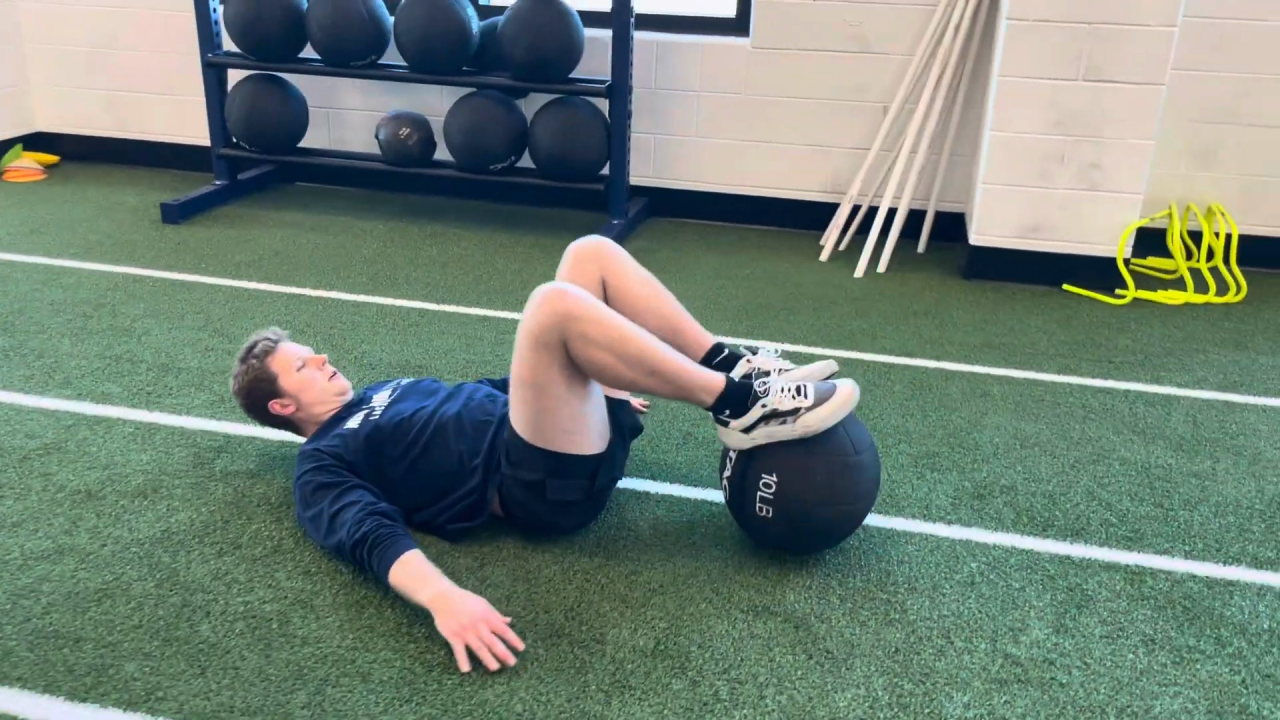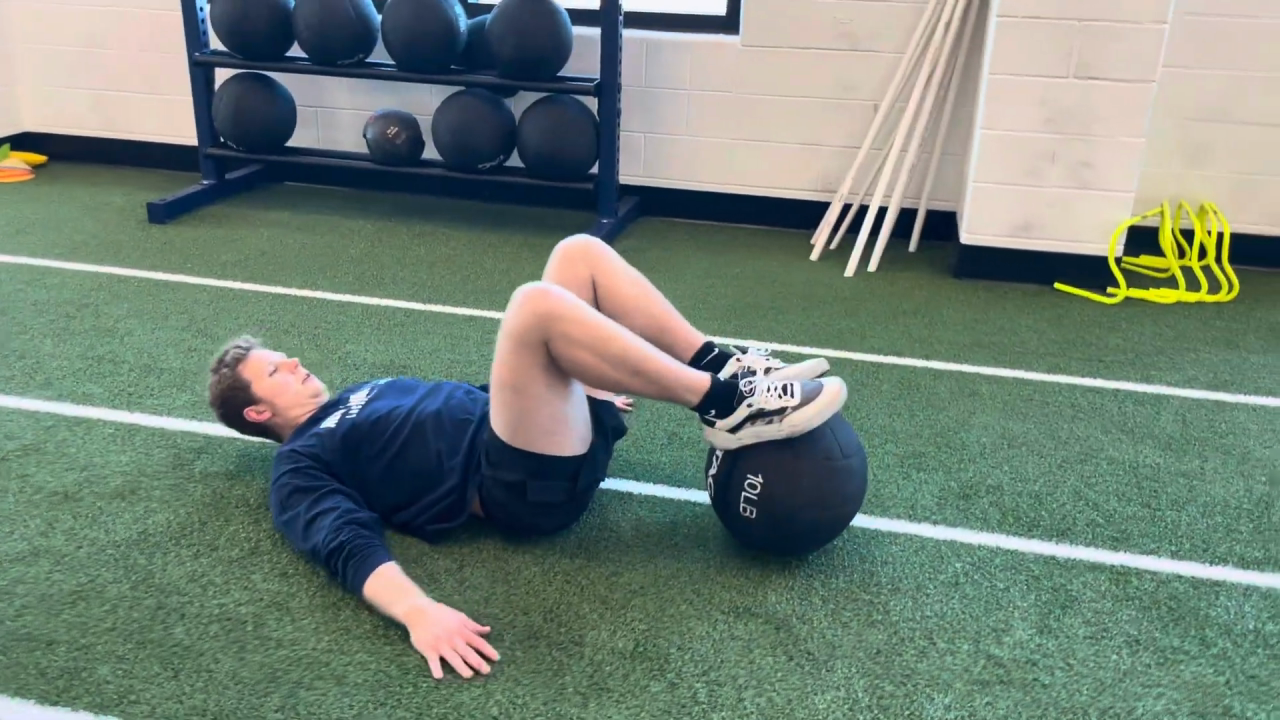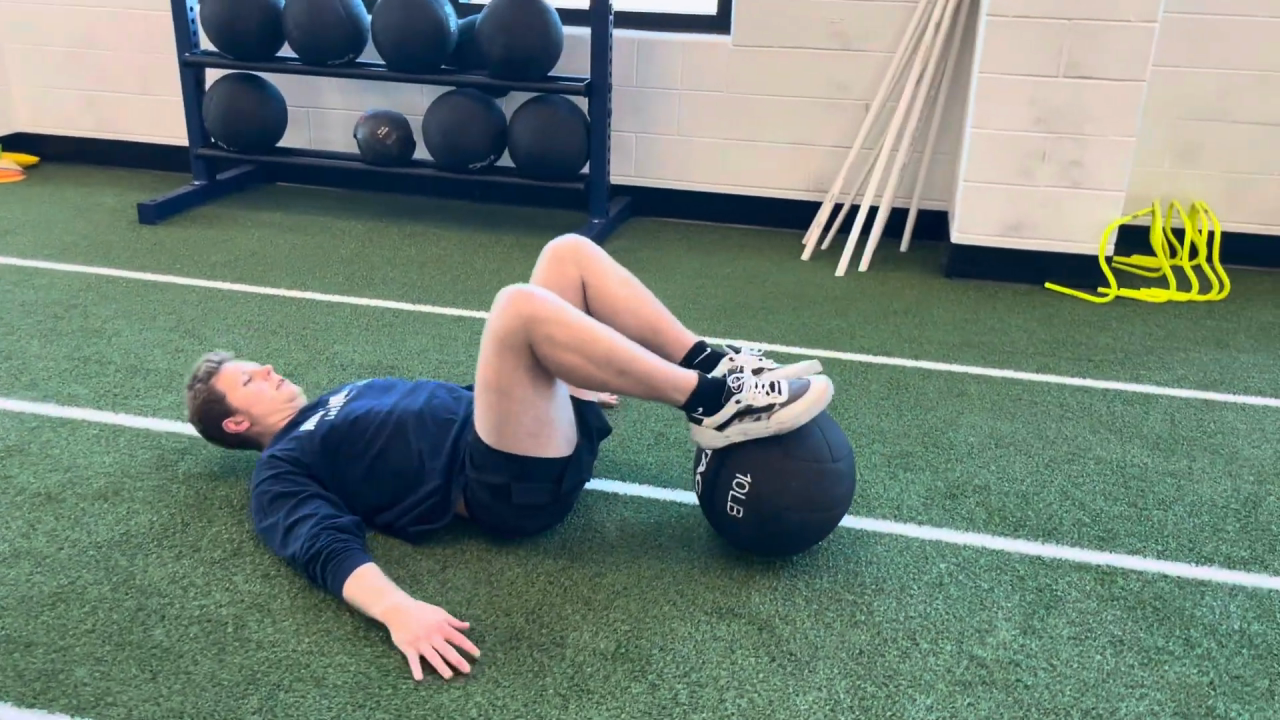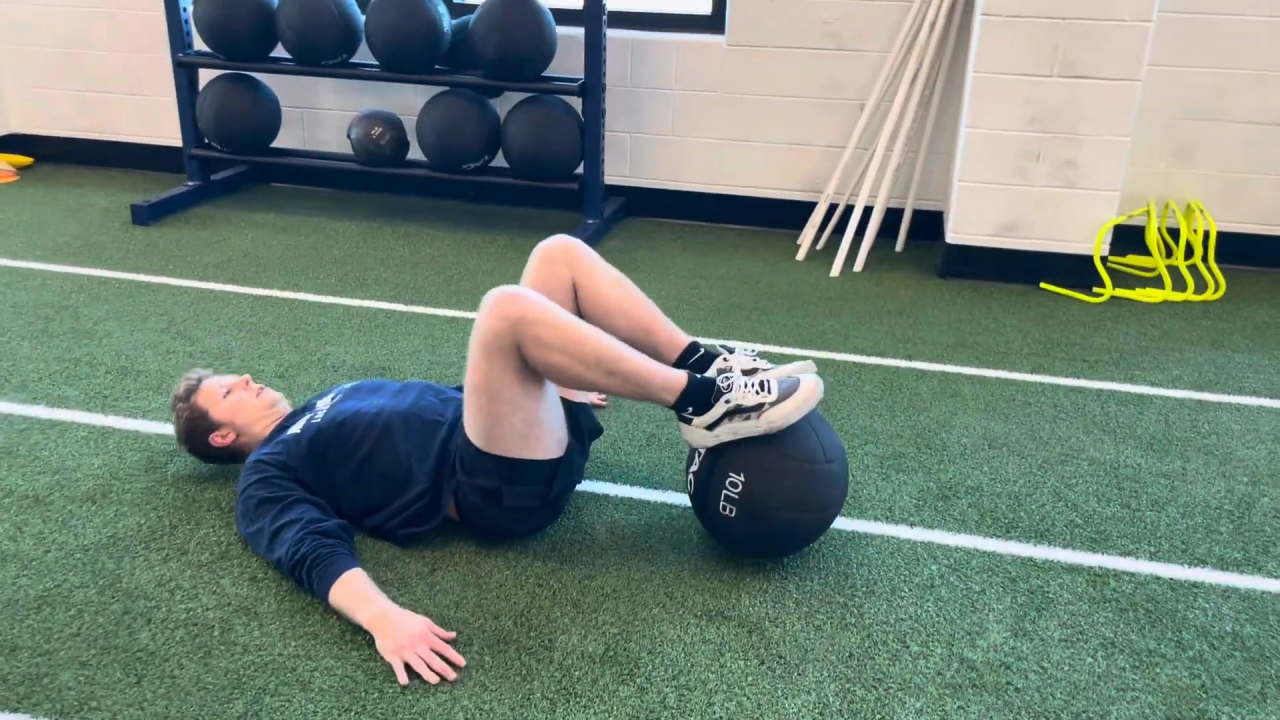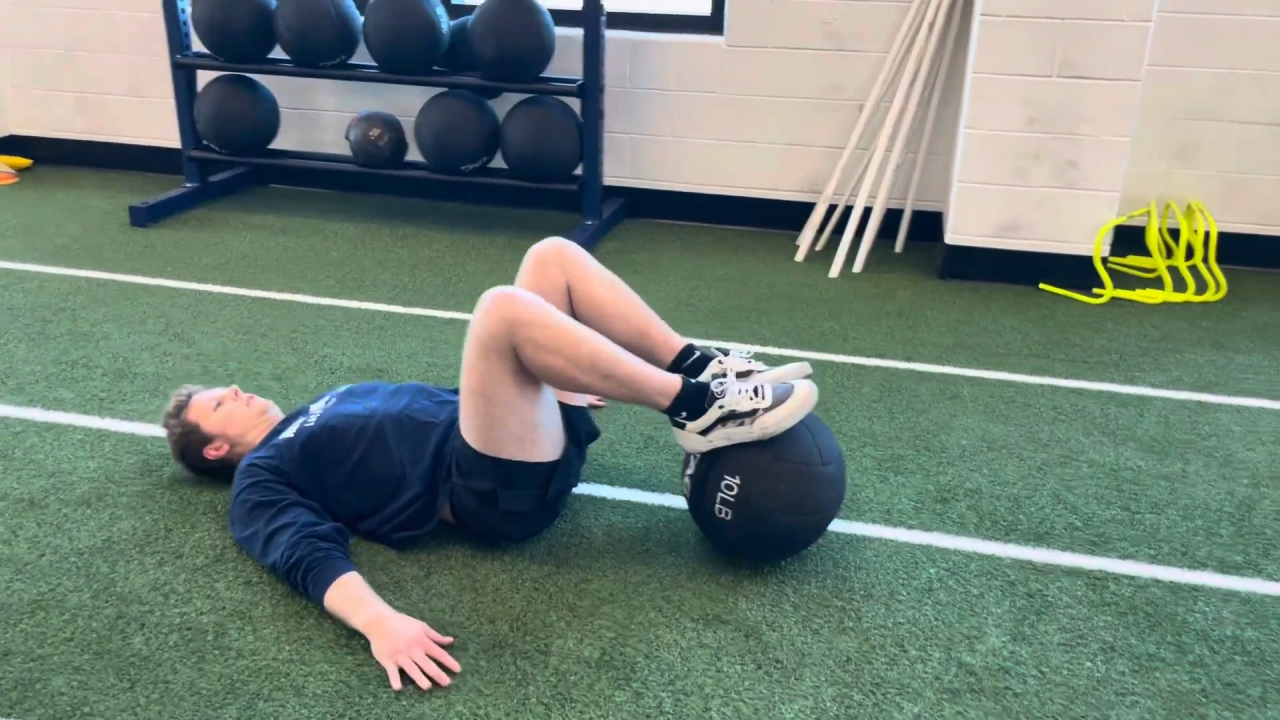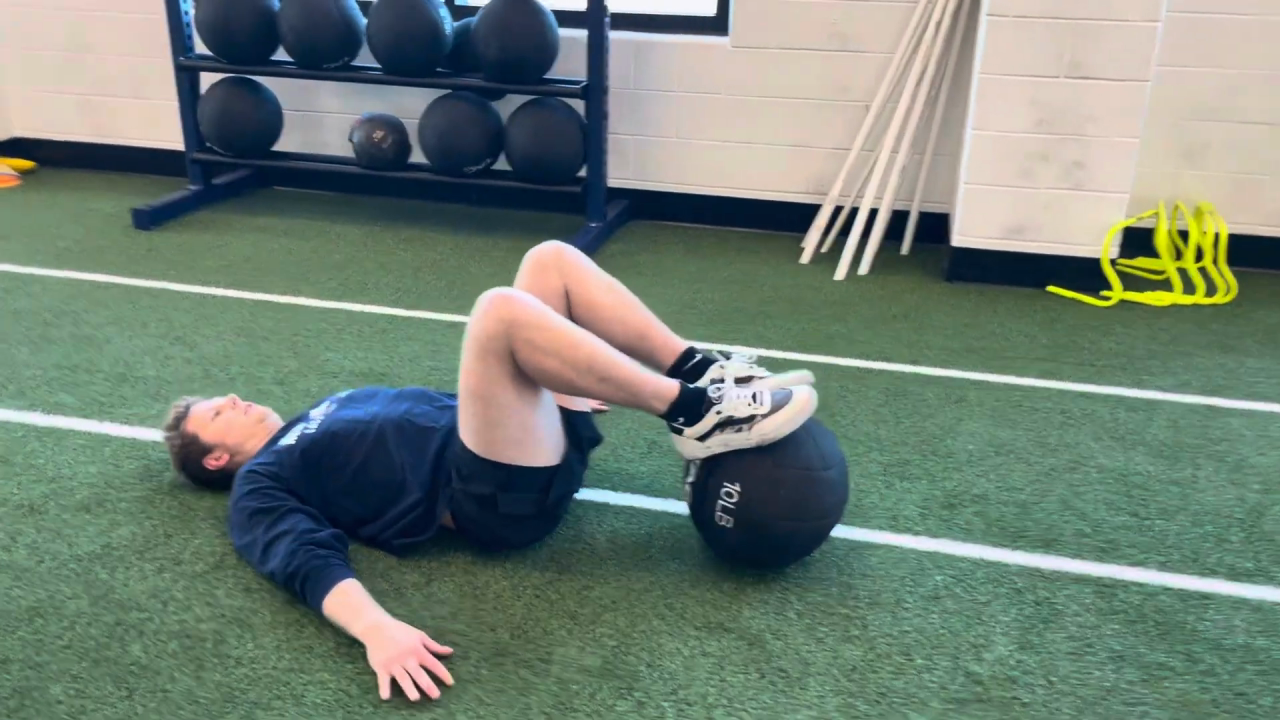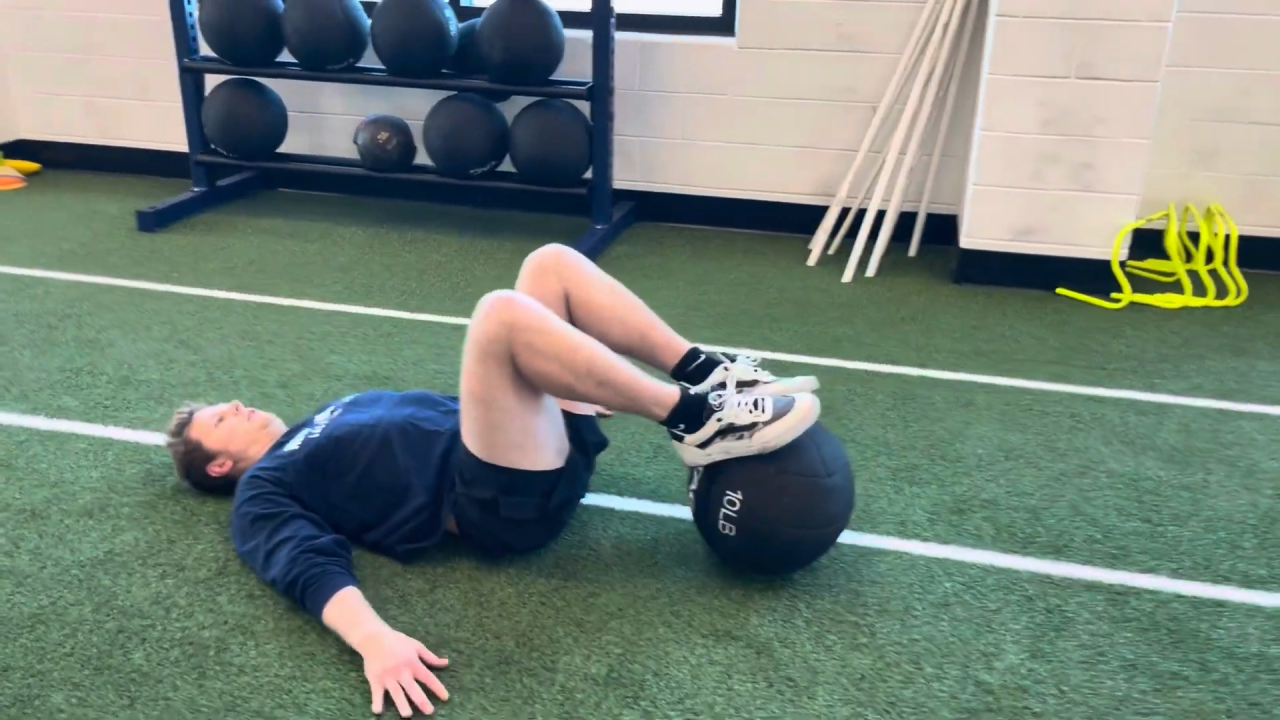
dt=0.1s
person 1, frame 1
left shoulder: (380, 395)
right elbow: (370, 535)
left wrist: (596, 391)
right wrist: (443, 597)
left hip: (585, 439)
right hip: (546, 483)
right knee: (554, 305)
person 1, frame 2
left shoulder: (361, 395)
right shoulder: (301, 469)
right elbow: (347, 545)
left wrist: (583, 389)
right wrist: (417, 611)
left hip: (568, 441)
right hip: (526, 483)
right knee: (535, 303)
right ankle: (728, 408)
person 1, frame 3
left shoulder: (342, 400)
right shoulder: (282, 472)
right elbow: (326, 549)
left wrist: (567, 389)
right wrist: (398, 610)
left hip: (551, 436)
right hip: (511, 484)
right knee: (518, 306)
right ankle: (715, 406)
person 1, frame 4
left shoulder: (329, 405)
right shoulder: (268, 476)
right elbow: (314, 553)
left wrist: (553, 389)
right wrist: (383, 618)
left hip: (543, 445)
right hip: (501, 486)
right knee: (506, 308)
right ankle: (705, 404)
person 1, frame 5
left shoulder: (322, 412)
right shoulder: (262, 480)
right elbow: (309, 557)
left wrist: (548, 391)
right wrist: (379, 622)
left hip: (539, 442)
right hip: (498, 488)
right knee: (503, 309)
right ankle: (699, 408)
person 1, frame 6
left shoulder: (325, 415)
right shoulder: (262, 488)
right elbow: (310, 563)
left wrist: (551, 396)
right wrist: (377, 629)
left hip: (544, 452)
right hip: (501, 493)
right knee: (500, 310)
left ankle: (702, 375)
right ankle: (697, 414)
person 1, frame 7
left shoulder: (326, 423)
right shoulder: (266, 492)
right elbow: (311, 570)
left wrist: (558, 401)
right wrist: (375, 640)
left hip: (547, 453)
right hip: (505, 496)
left knee: (552, 262)
right knee: (501, 313)
left ankle: (706, 379)
right ankle: (698, 421)
